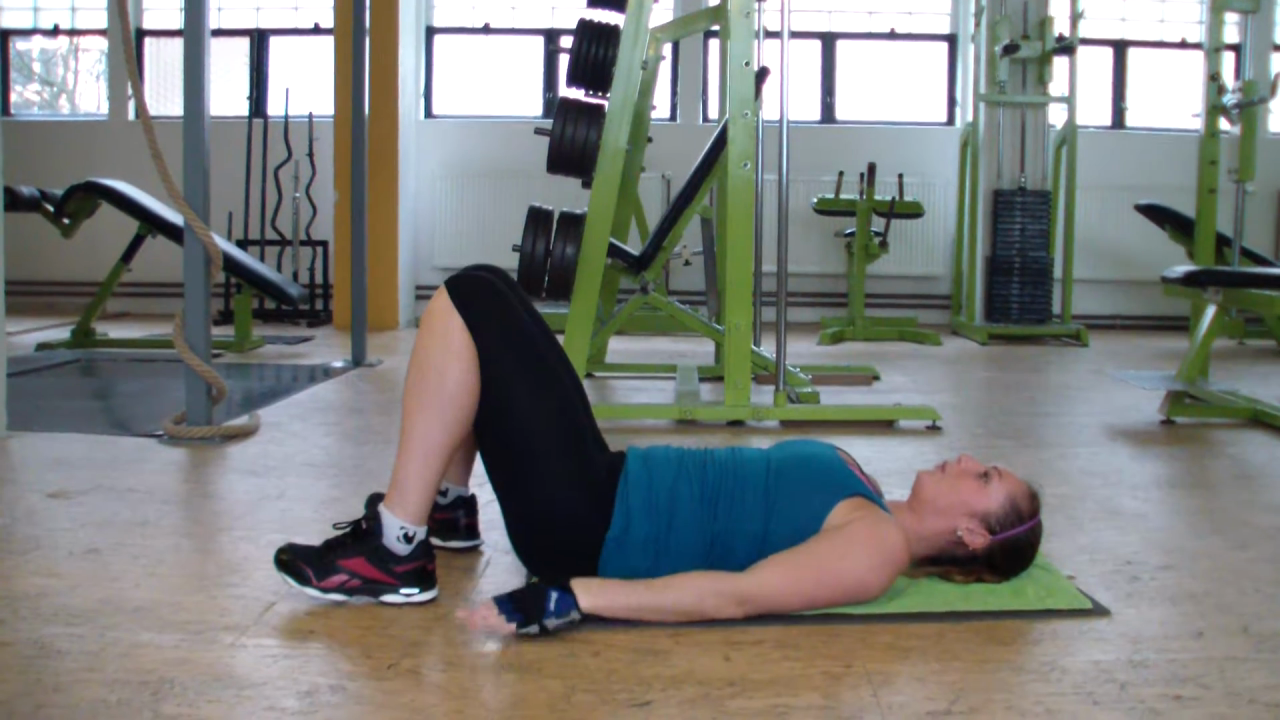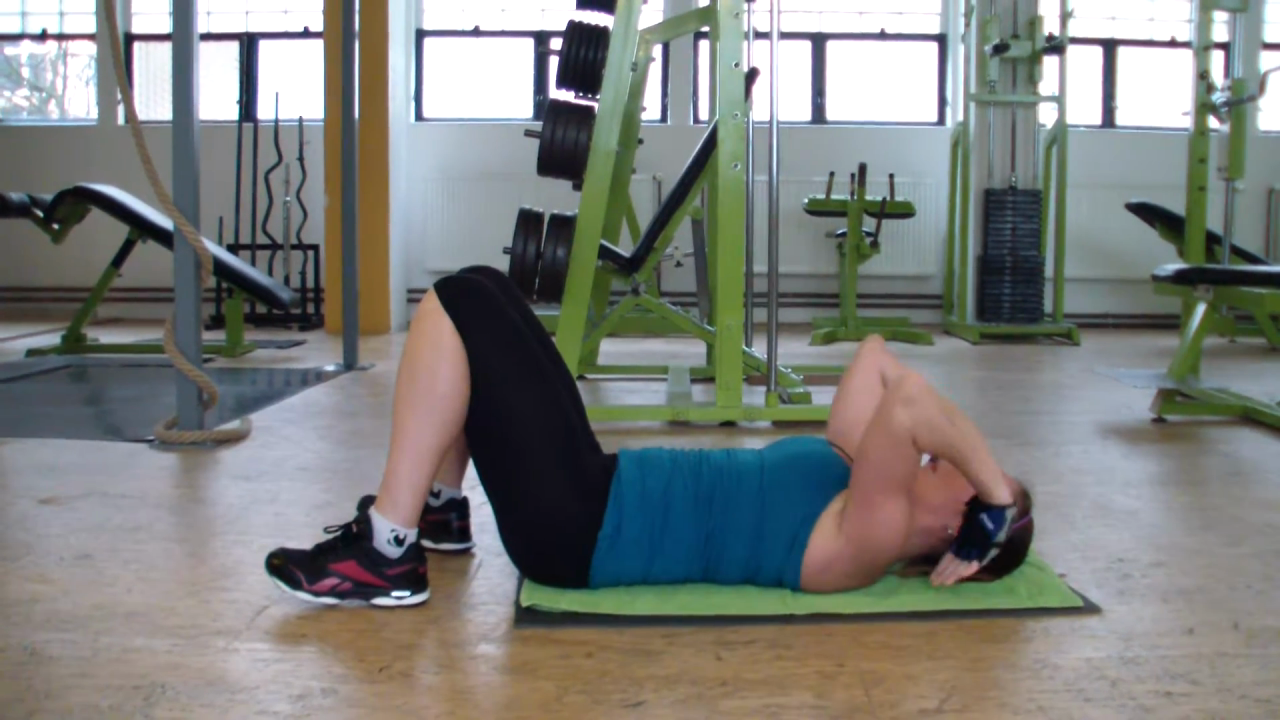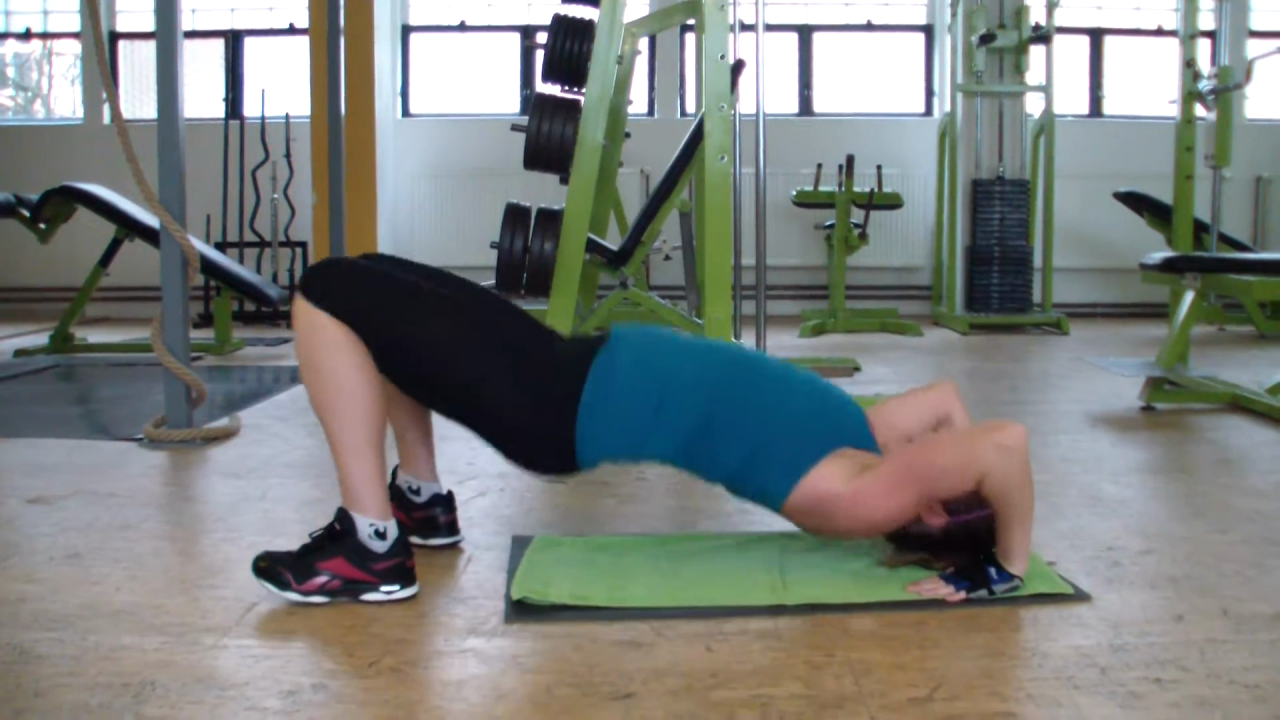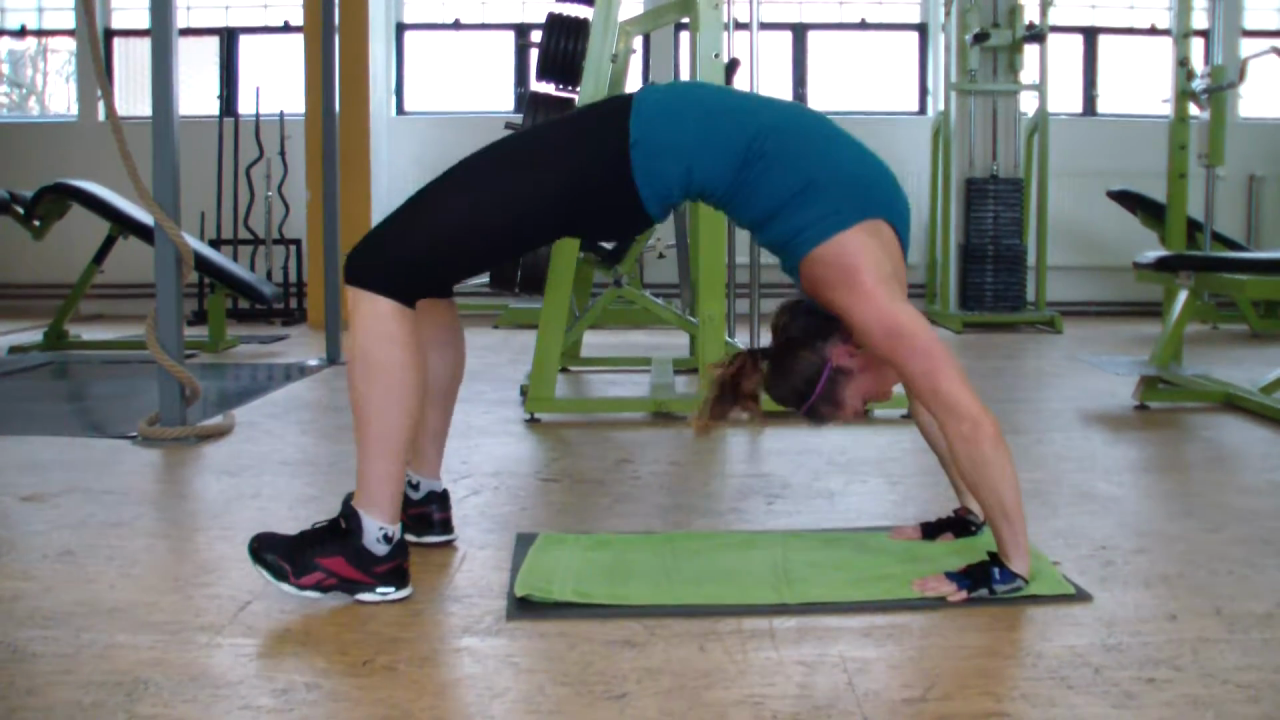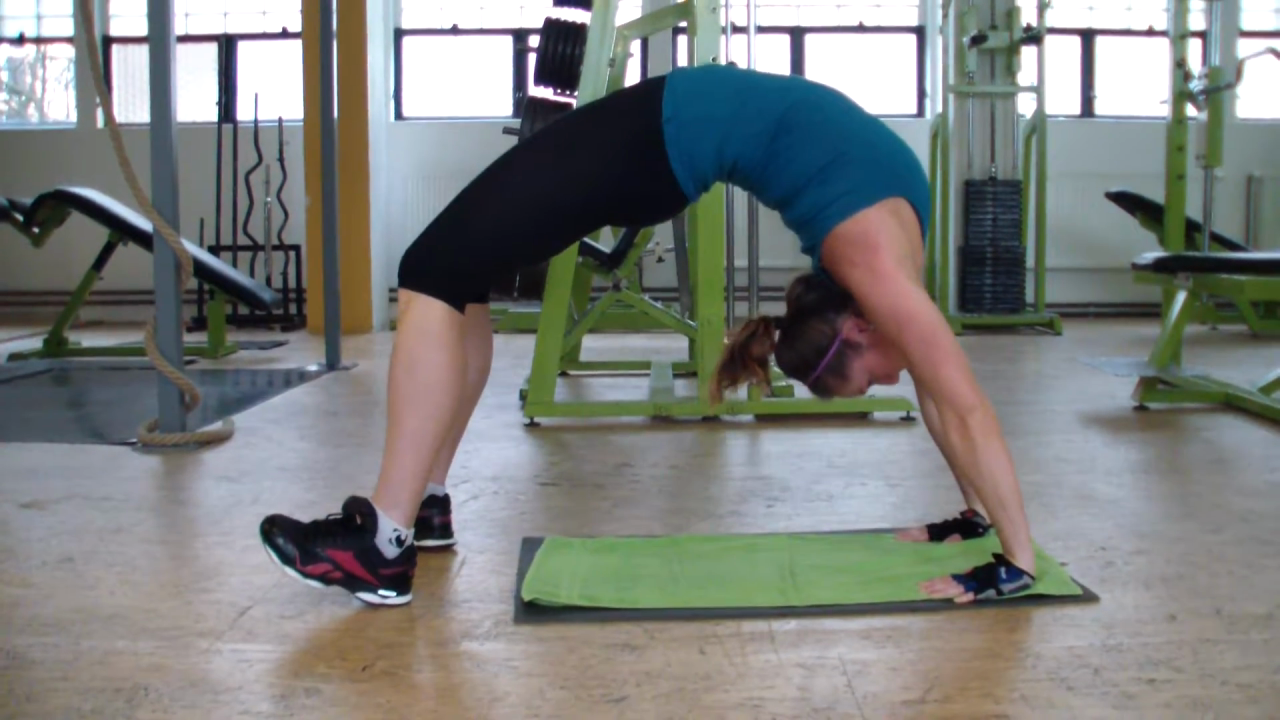
dt=1s
person 1, frame 1
left shoulder: (877, 550)
right shoulder: (865, 504)
left elbow: (736, 595)
left wrist: (567, 597)
left hip: (584, 527)
right hip: (612, 485)
left knee: (465, 304)
right knee: (481, 289)
left ankle: (395, 553)
right ankle: (445, 510)
person 1, frame 2
left shoulder: (872, 541)
right shoulder: (858, 491)
left elbow: (903, 406)
right elbow: (871, 356)
left wrist: (995, 488)
right wrist: (964, 434)
left hip: (578, 533)
right hip: (601, 493)
left knee: (457, 305)
right knee: (478, 289)
left ankle: (387, 553)
right ankle: (440, 511)
person 1, frame 3
right shoulder: (865, 452)
right elbow: (949, 393)
left hip: (575, 405)
right hip: (600, 376)
left knee: (329, 291)
left ankle: (370, 548)
right ankle: (421, 502)
person 1, frame 4
left shoulder: (866, 283)
left elbow: (962, 416)
right elbow: (964, 417)
left wrist: (1014, 565)
left hip: (644, 153)
right hip: (638, 147)
person 1, frame 5
left shoulder: (885, 265)
right shoulder: (879, 268)
left elbow: (958, 405)
right elbow: (963, 408)
left wrist: (1018, 562)
left hip: (673, 138)
right hip: (667, 132)
